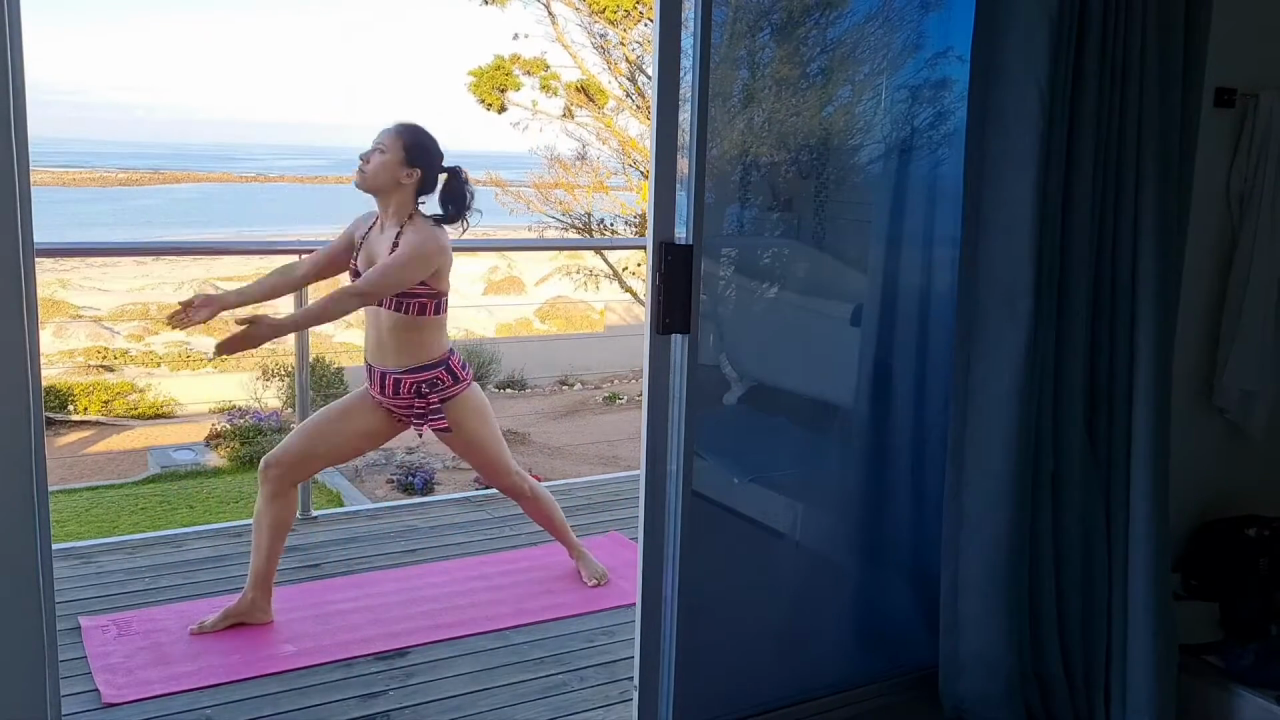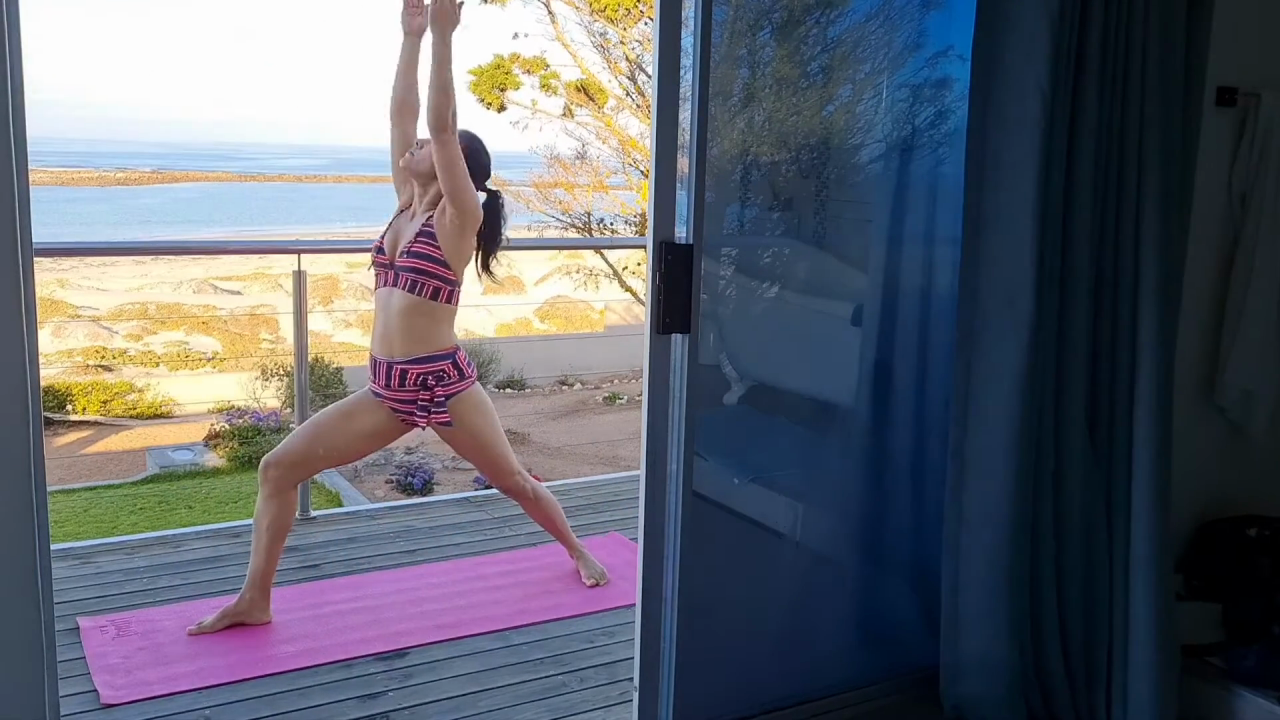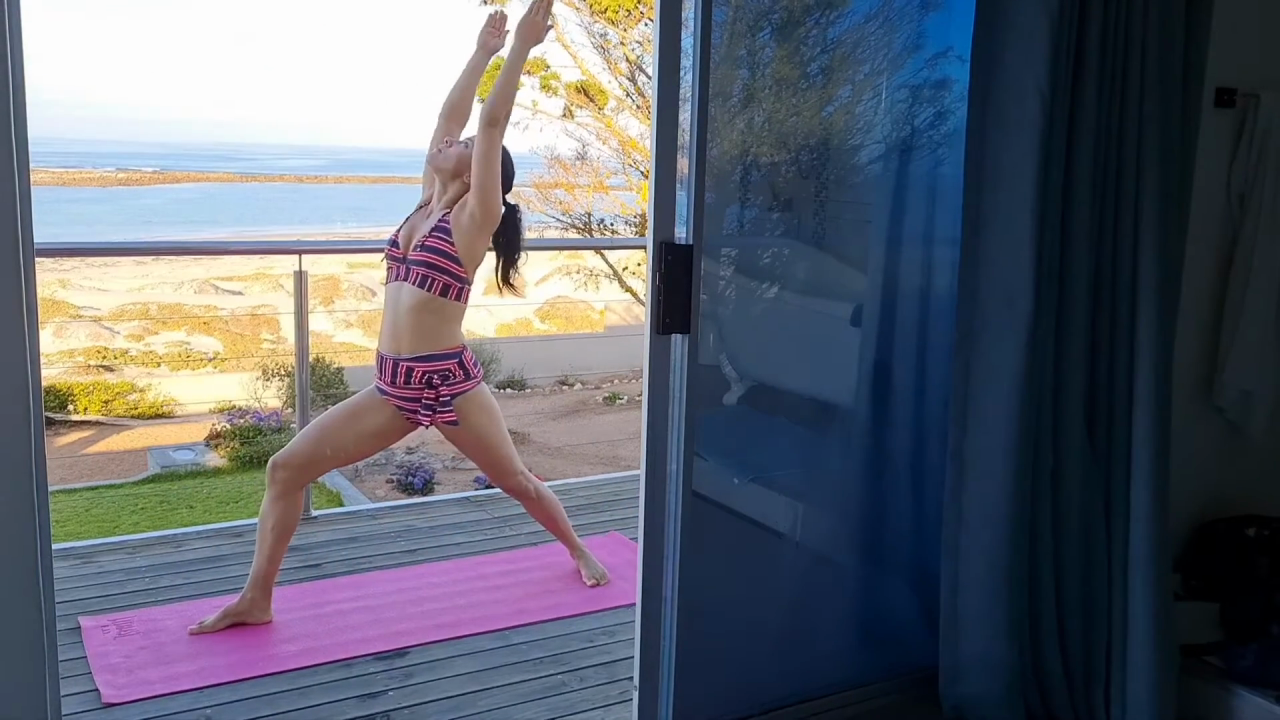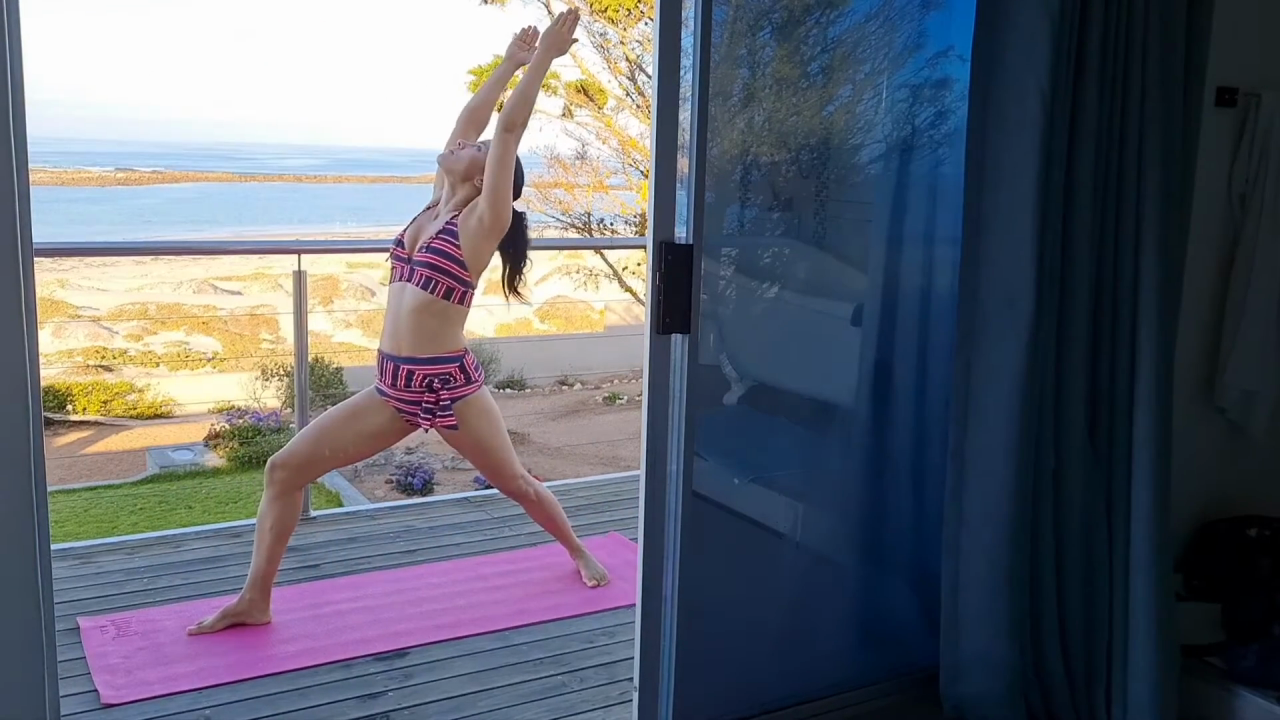
dt=0.3s
person 1, frame 1
left shoulder: (428, 239)
right shoulder: (368, 229)
left elbow: (364, 292)
right elbow: (300, 272)
left wrist: (280, 326)
right wrist: (224, 301)
left hip: (441, 385)
right hip: (382, 390)
left knee: (512, 481)
right knee: (277, 467)
left ankle: (576, 550)
right ankle: (255, 601)
person 1, frame 2
left shoulder: (459, 217)
right shoulder: (407, 206)
left elbow: (444, 127)
right elbow: (400, 120)
left hip: (444, 384)
right hip: (387, 389)
left knee: (514, 482)
right knee: (278, 468)
left ankle: (578, 552)
right ankle: (255, 600)
person 1, frame 3
left shoulder: (476, 218)
right shoulder: (427, 204)
left elbow: (491, 125)
right elbow: (452, 116)
left hip: (449, 383)
right hip: (392, 387)
left knee: (517, 482)
right knee: (286, 468)
left ankle: (579, 552)
right ankle: (255, 600)
person 1, frame 4
left shoulder: (482, 223)
right shoulder: (433, 205)
left elbow: (505, 134)
right elbow: (469, 121)
left wrist: (543, 60)
right wrist: (507, 62)
left hip: (451, 386)
right hip: (391, 389)
left knee: (518, 485)
right knee: (284, 468)
left ankle: (579, 552)
right ankle: (254, 600)
